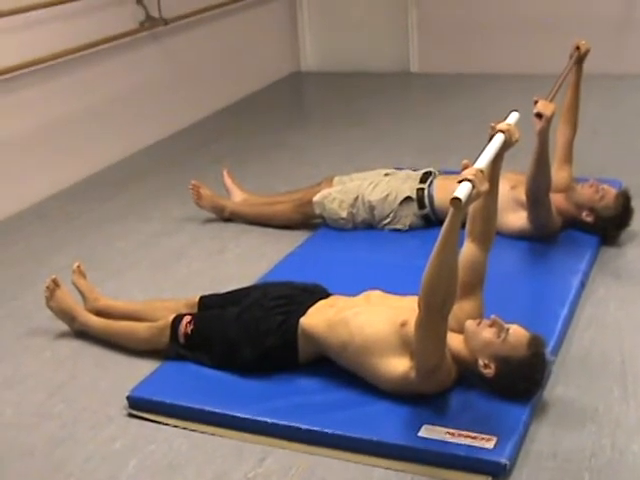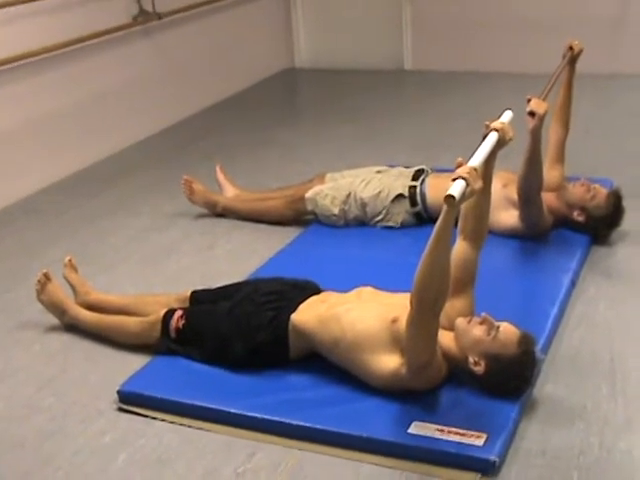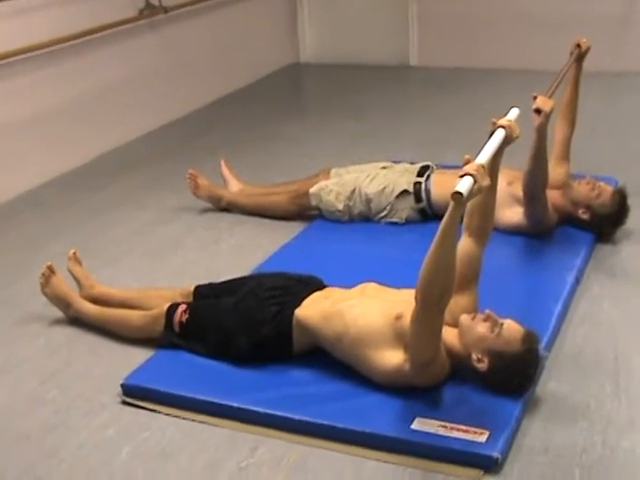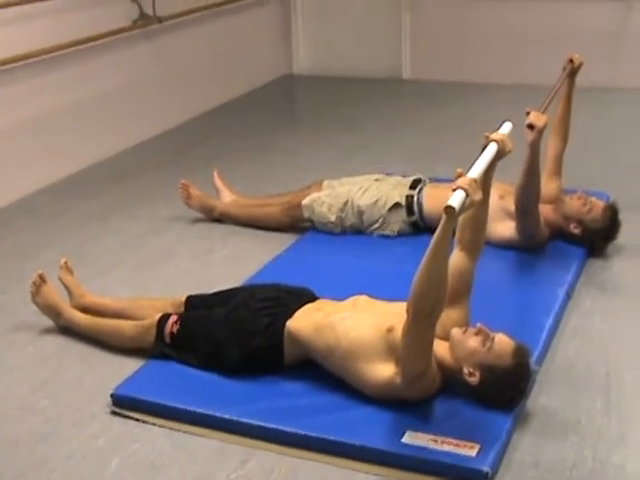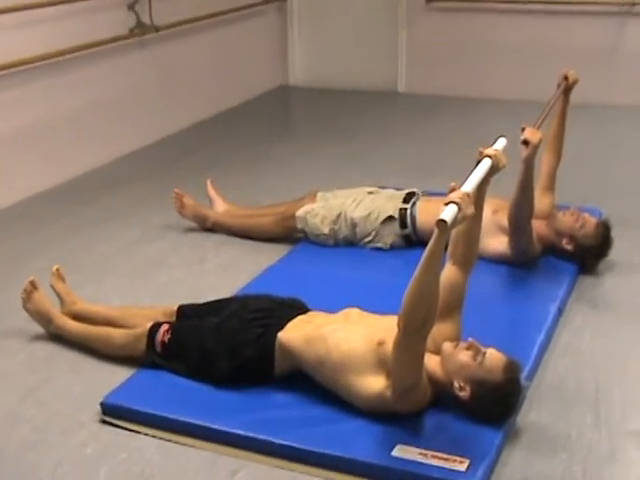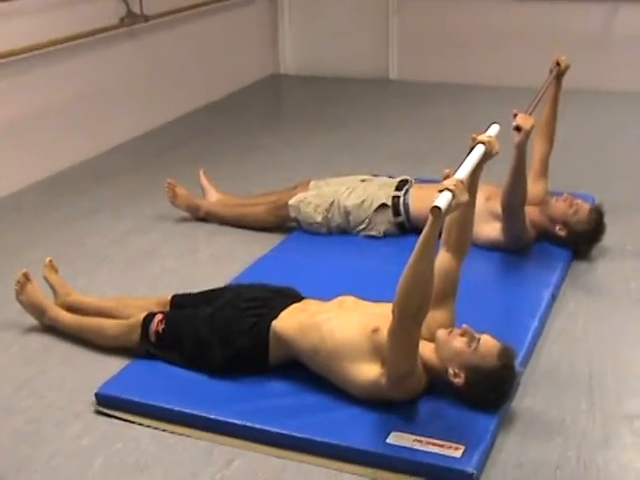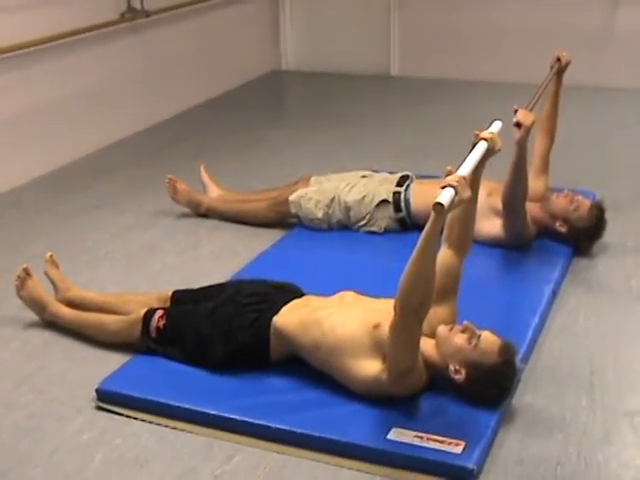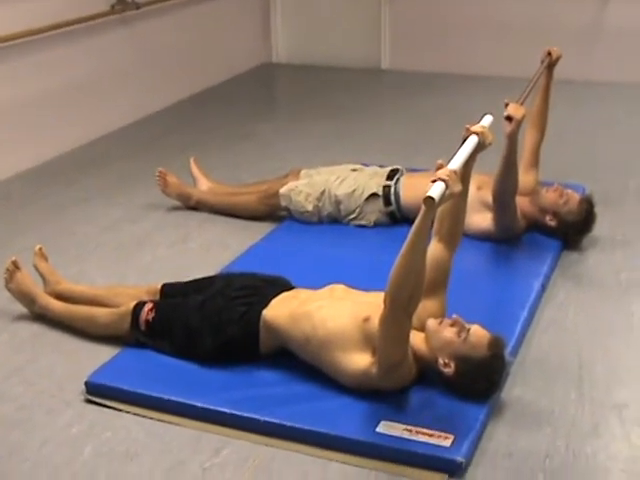
dt=0.3s
person 1, frame 1
left shoulder: (434, 373)
right shoulder: (464, 324)
left elbow: (429, 308)
right elbow: (478, 245)
left wrist: (456, 211)
right wrist: (495, 163)
left hip: (287, 336)
right hip: (314, 298)
left knee: (170, 332)
right knee: (195, 306)
left ankle: (83, 319)
right ankle: (101, 303)
person 1, frame 2
left shoulder: (424, 369)
right shoulder: (456, 321)
left elbow: (423, 305)
right elbow: (470, 244)
left wrist: (451, 208)
right wrist: (489, 159)
left hip: (276, 332)
right hip: (305, 294)
left knee: (162, 325)
right knee: (186, 300)
left ankle: (74, 313)
right ankle: (91, 298)
person 1, frame 3
left shoulder: (428, 366)
right shoulder: (460, 317)
left elbow: (428, 301)
right elbow: (476, 240)
left wrist: (458, 206)
right wrist: (496, 157)
left hip: (282, 325)
right hip: (311, 290)
left knee: (166, 320)
right knee: (190, 295)
left ankle: (79, 306)
right ankle: (95, 291)
person 1, frame 4
left shoulder: (418, 379)
right shoulder: (451, 331)
left elbow: (419, 315)
right elbow: (467, 255)
left wrist: (450, 220)
right wrist: (487, 173)
left hip: (271, 339)
right hip: (300, 301)
left knee: (156, 331)
right knee: (177, 306)
left ankle: (69, 316)
right ankle: (85, 300)
person 1, frame 5
left shoulder: (410, 393)
right shoulder: (443, 344)
left elbow: (410, 329)
right elbow: (459, 269)
left wrist: (442, 234)
right wrist: (480, 187)
left hip: (263, 349)
right hip: (292, 312)
left knee: (146, 340)
right knee: (171, 315)
left ankle: (60, 322)
right ankle: (77, 307)
person 1, frame 6
left shoulder: (404, 380)
right shoulder: (436, 332)
left elbow: (406, 316)
right elbow: (453, 255)
left wrist: (437, 220)
right wrist: (474, 172)
left hip: (258, 338)
right hip: (286, 301)
left knee: (141, 331)
right knee: (165, 304)
left ankle: (53, 315)
right ankle: (70, 299)
person 1, frame 7
left shoulder: (405, 377)
right shoulder: (438, 328)
left elbow: (407, 311)
right elbow: (455, 253)
left wrist: (439, 217)
right wrist: (475, 169)
left hip: (259, 334)
right hip: (287, 297)
left knee: (143, 325)
right knee: (166, 300)
left ankle: (54, 310)
right ankle: (71, 294)
person 1, frame 8
left shoulder: (394, 370)
right shoulder: (428, 321)
left elbow: (398, 305)
right elbow: (444, 247)
left wrist: (429, 211)
right wrist: (466, 166)
left hip: (247, 327)
right hip: (274, 289)
left knee: (131, 319)
right knee: (154, 292)
left ankle: (42, 302)
right ankle: (59, 287)
person 2, frame 1
left shoulder: (545, 222)
right shoulder: (563, 188)
left elbow: (534, 196)
right elbow: (568, 133)
left wrist: (541, 134)
right wrist: (578, 69)
left hip: (414, 204)
right hip: (423, 179)
left knee: (313, 206)
right knee: (327, 186)
left ankle: (228, 209)
right ankle: (246, 199)
person 2, frame 2
left shoulder: (536, 221)
right shoulder: (555, 187)
left elbow: (526, 194)
right elbow: (561, 131)
left wrist: (532, 133)
right wrist: (570, 69)
left hip: (406, 201)
right hip: (414, 177)
left knee: (303, 203)
right knee: (319, 182)
left ankle: (221, 203)
right ankle: (235, 195)
person 2, frame 3
left shoulder: (541, 218)
right shoulder: (560, 183)
left elbow: (530, 193)
right elbow: (567, 128)
left wrist: (538, 130)
right wrist: (578, 66)
left hip: (411, 196)
right hip: (420, 173)
left knee: (309, 199)
right knee: (324, 178)
left ankle: (226, 198)
right ankle: (241, 190)
person 2, frame 4
left shoulder: (532, 233)
right shoulder: (552, 198)
left elbow: (523, 206)
right elbow: (559, 145)
left wrist: (531, 145)
right wrist: (570, 82)
left hip: (403, 210)
right hip: (412, 187)
left knee: (301, 211)
right knee: (314, 189)
left ankle: (218, 208)
right ankle: (229, 201)
person 2, frame 5
left shoulder: (524, 247)
right shoulder: (544, 213)
left elbow: (517, 221)
right elbow: (553, 161)
left wrist: (525, 162)
right wrist: (565, 98)
left hip: (395, 222)
right hip: (405, 199)
left knee: (294, 221)
right knee: (310, 202)
left ankle: (213, 219)
right ankle: (224, 211)
person 2, frame 6
left shoulder: (518, 234)
right shoulder: (538, 200)
left elbow: (511, 207)
right elbow: (545, 148)
left wrist: (518, 147)
right wrist: (557, 84)
left hip: (389, 209)
right hip: (397, 187)
left knee: (287, 211)
right knee: (302, 189)
left ankle: (205, 209)
right ankle: (219, 201)
person 2, frame 7
left shoulder: (519, 230)
right shoulder: (538, 196)
left elbow: (511, 203)
right elbow: (546, 144)
left wrist: (518, 144)
right wrist: (558, 80)
left hip: (391, 206)
right hip: (398, 183)
left knee: (287, 206)
right knee: (303, 185)
left ankle: (206, 204)
right ankle: (221, 196)
person 2, frame 8
left shoulder: (508, 224)
right shoulder: (528, 190)
left elbow: (501, 196)
right elbow: (536, 136)
left wrist: (508, 137)
right wrist: (549, 74)
left hip: (380, 200)
right hip: (387, 177)
left knee: (277, 200)
right knee: (293, 177)
left ankle: (196, 197)
right ankle: (209, 189)
